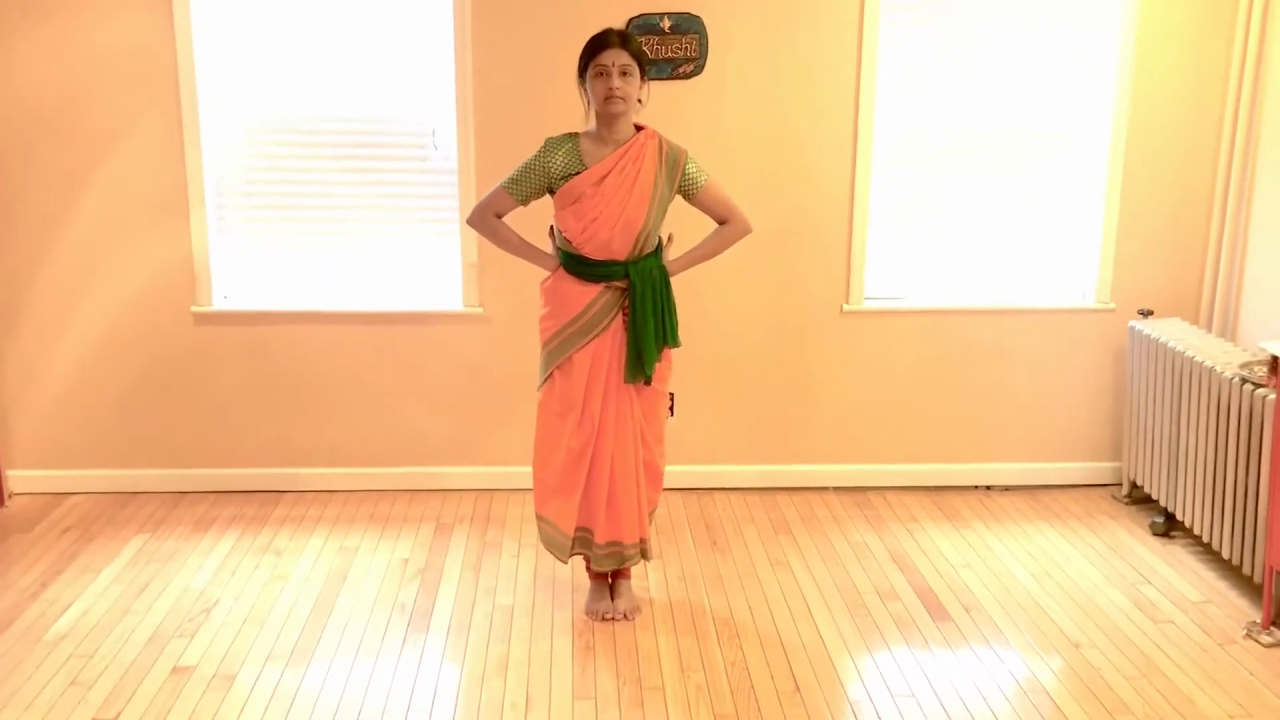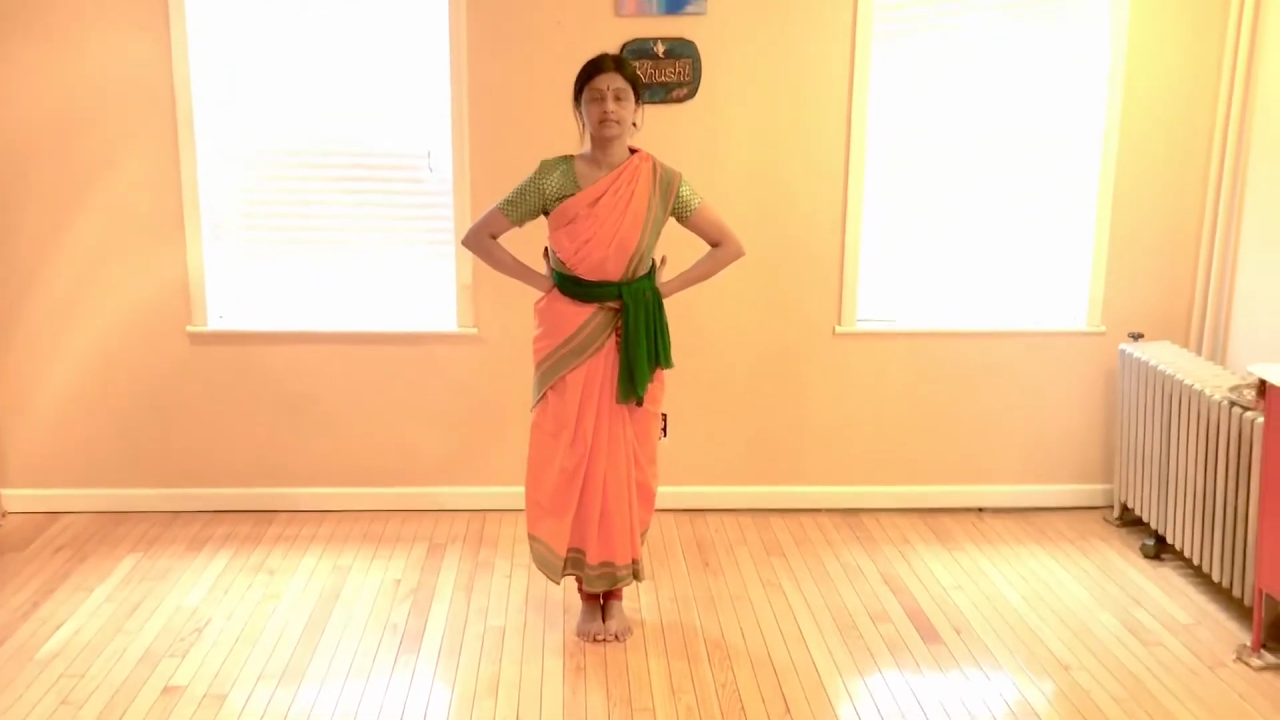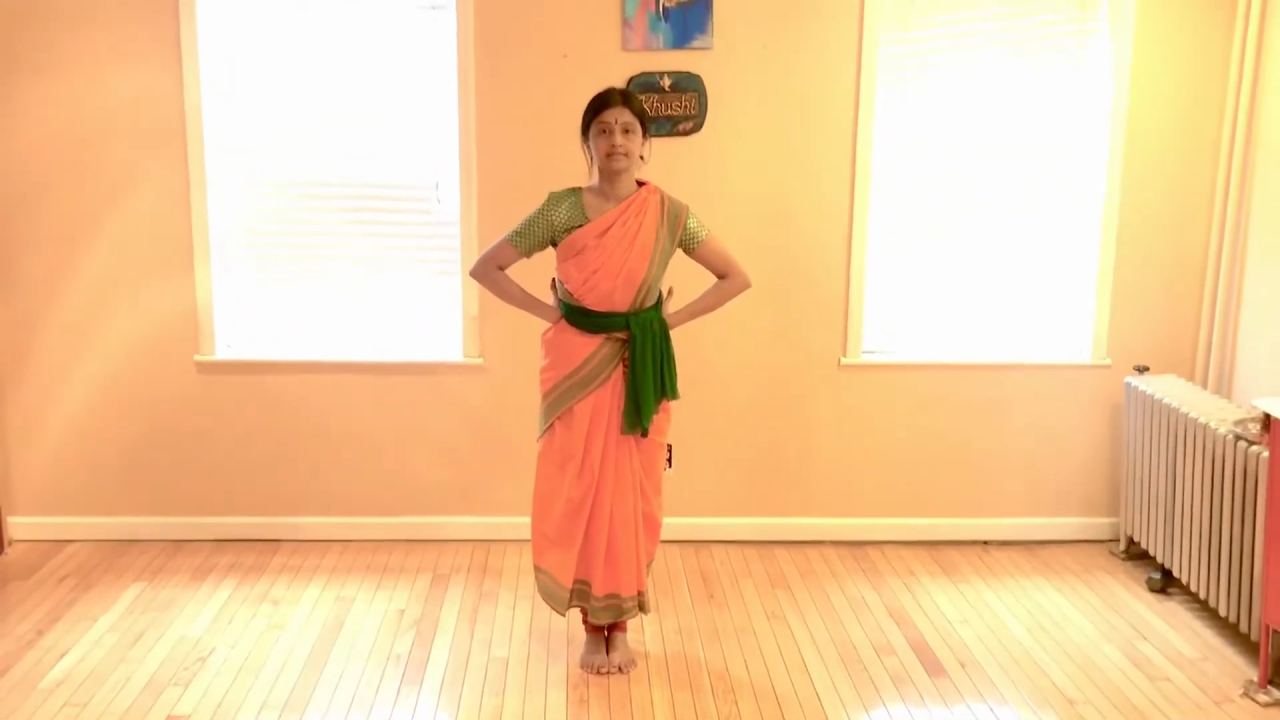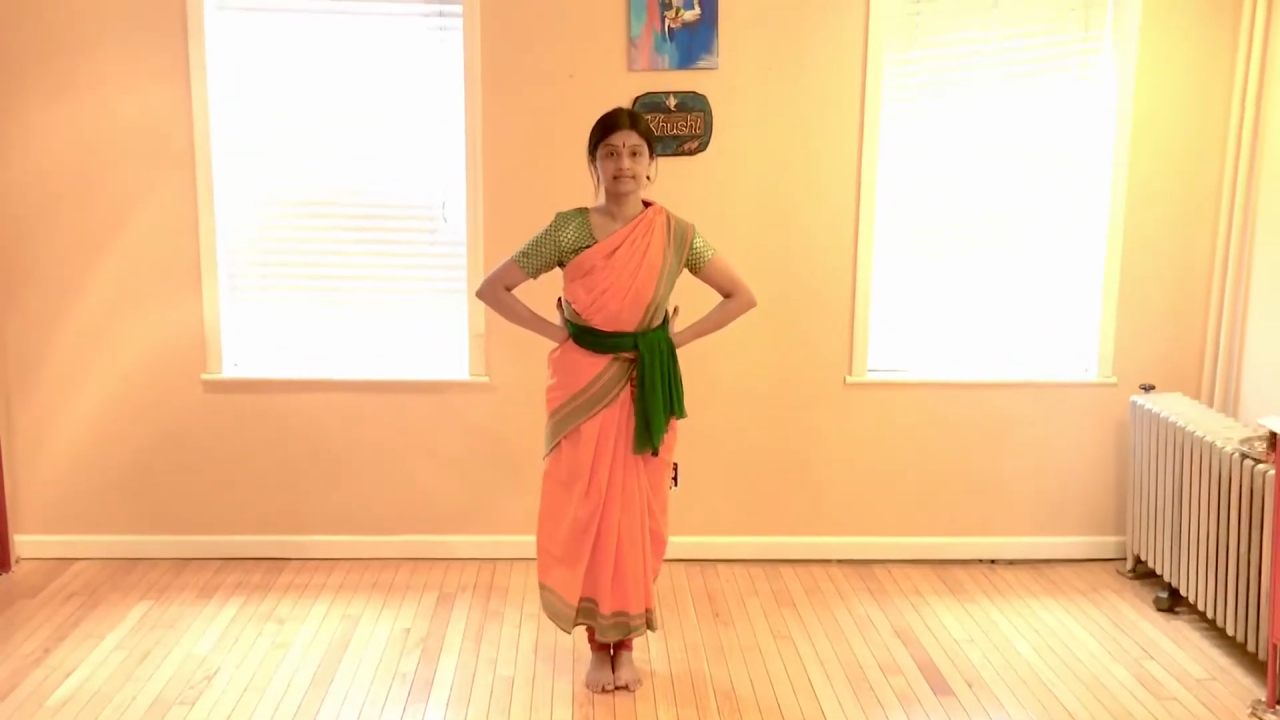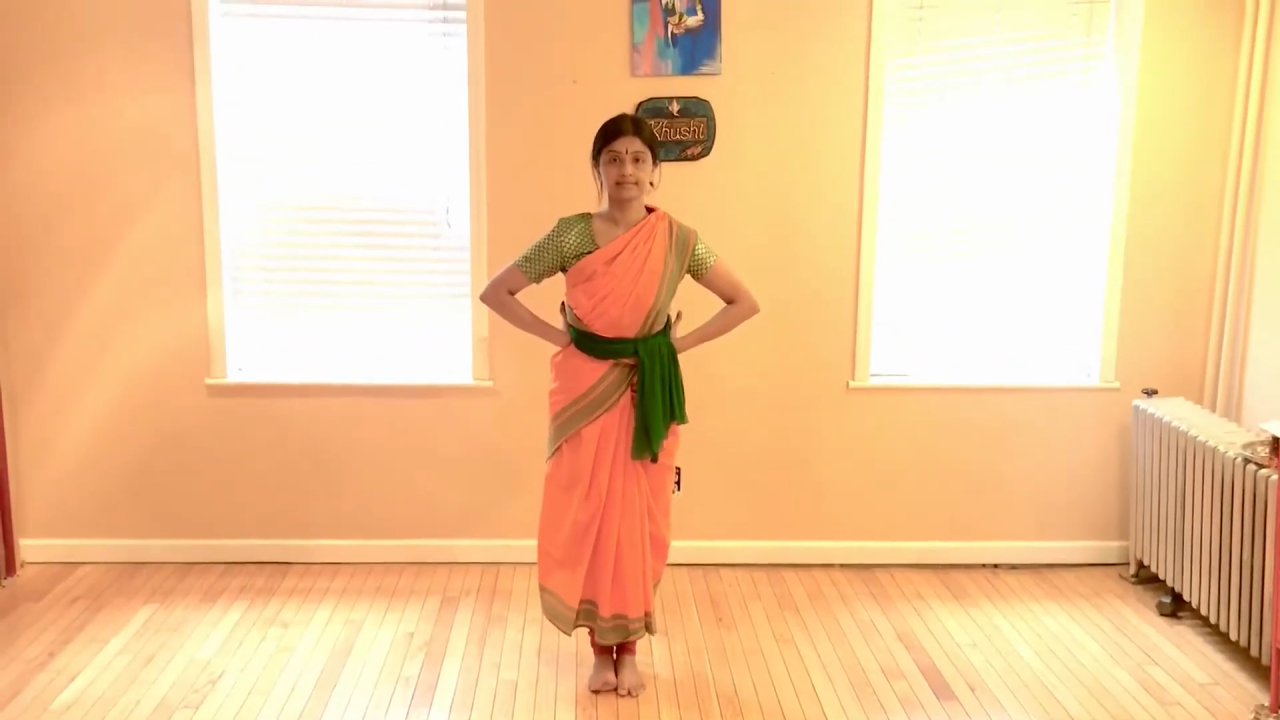
dt=0.4s
person 1, frame 1
left shoulder: (668, 159)
right shoulder: (558, 155)
left elbow: (736, 223)
right elbow: (482, 215)
left wrist: (674, 265)
right wrist: (546, 260)
left hip: (639, 316)
right hip: (576, 313)
left knee: (632, 441)
right knee: (580, 440)
left ankle: (625, 570)
right ankle: (596, 573)
person 1, frame 2
left shoulder: (661, 182)
right shoulder: (553, 177)
left elbow: (729, 246)
right elbow: (477, 237)
left wrist: (666, 287)
right wrist: (540, 280)
left hip: (632, 338)
right hip: (570, 335)
left knee: (625, 463)
right knee: (573, 461)
left ankle: (616, 593)
right ankle: (588, 595)
person 1, frame 3
left shoulder: (668, 214)
right shoulder: (561, 209)
left elbow: (735, 278)
right elbow: (485, 268)
left wrist: (673, 318)
right wrist: (547, 311)
left hip: (639, 369)
right hip: (576, 366)
left knee: (630, 493)
right knee: (578, 492)
left ankle: (620, 625)
right ankle: (591, 626)
person 1, frame 4
left shoulder: (675, 233)
right shoulder: (568, 229)
left elbow: (741, 296)
right elbow: (491, 288)
left wrist: (679, 336)
right wrist: (554, 330)
left hip: (646, 387)
right hip: (583, 384)
left knee: (637, 512)
right knee: (585, 512)
left ankle: (626, 644)
right ankle: (598, 645)
person 1, frame 5
left shoulder: (678, 240)
right shoulder: (570, 235)
left elbow: (744, 303)
right elbow: (496, 291)
left wrist: (681, 342)
right wrist: (557, 335)
left hip: (648, 393)
right hip: (585, 390)
left knee: (638, 517)
right knee: (587, 515)
left ankle: (629, 647)
right ankle: (600, 647)
